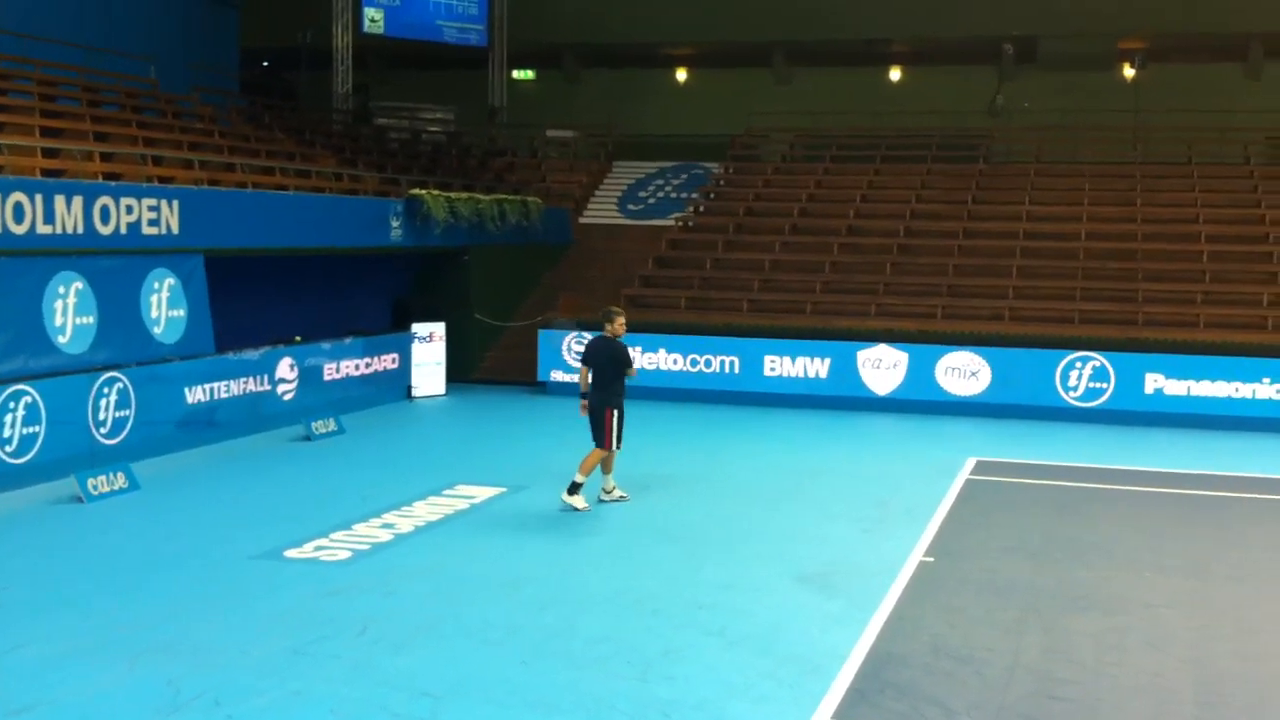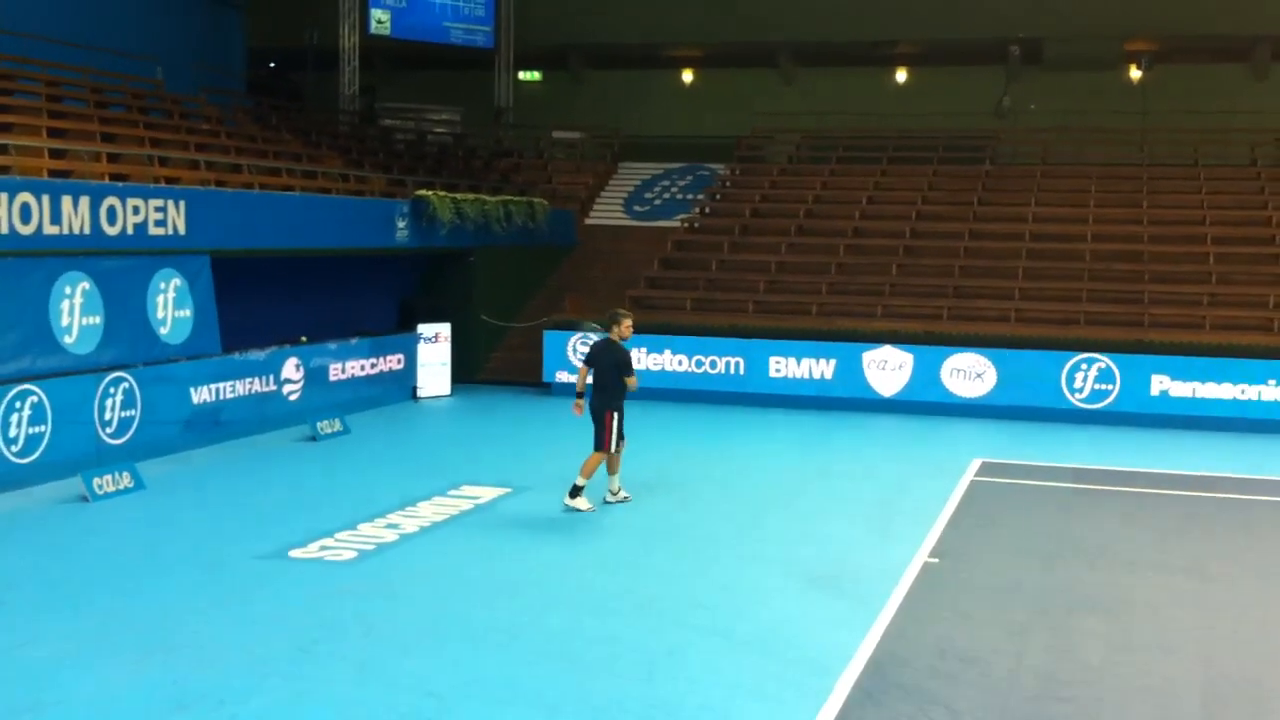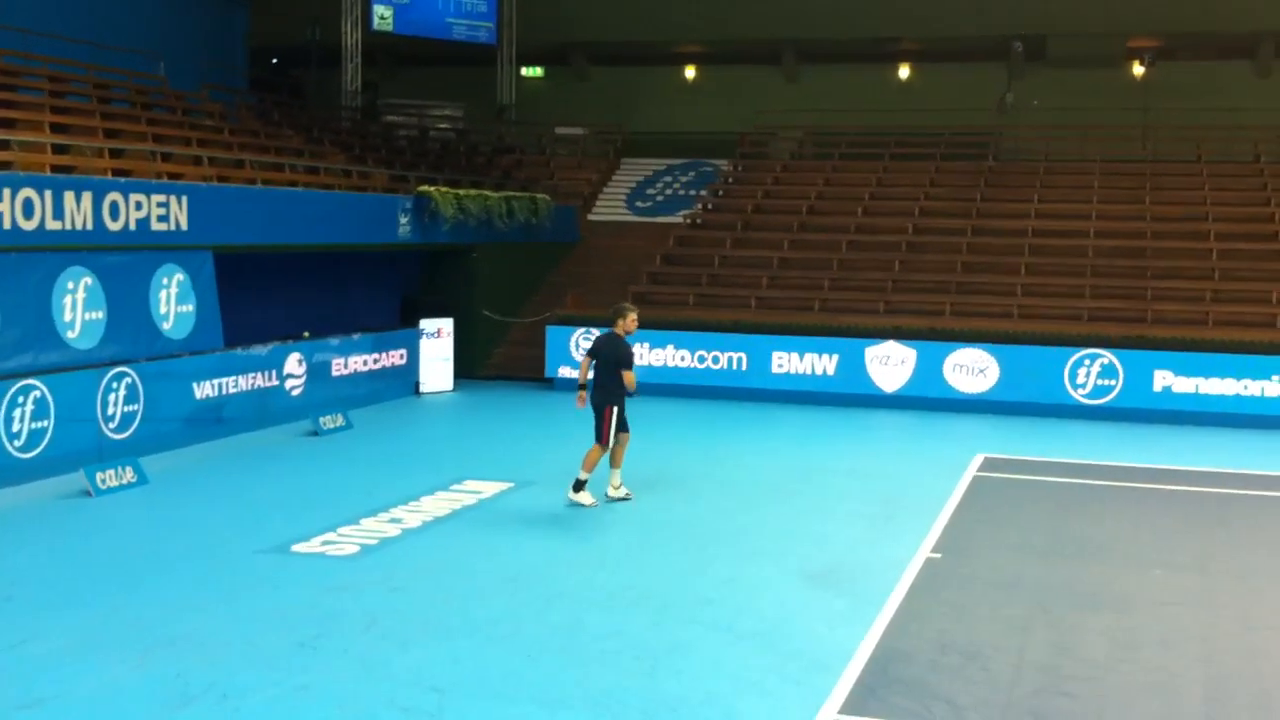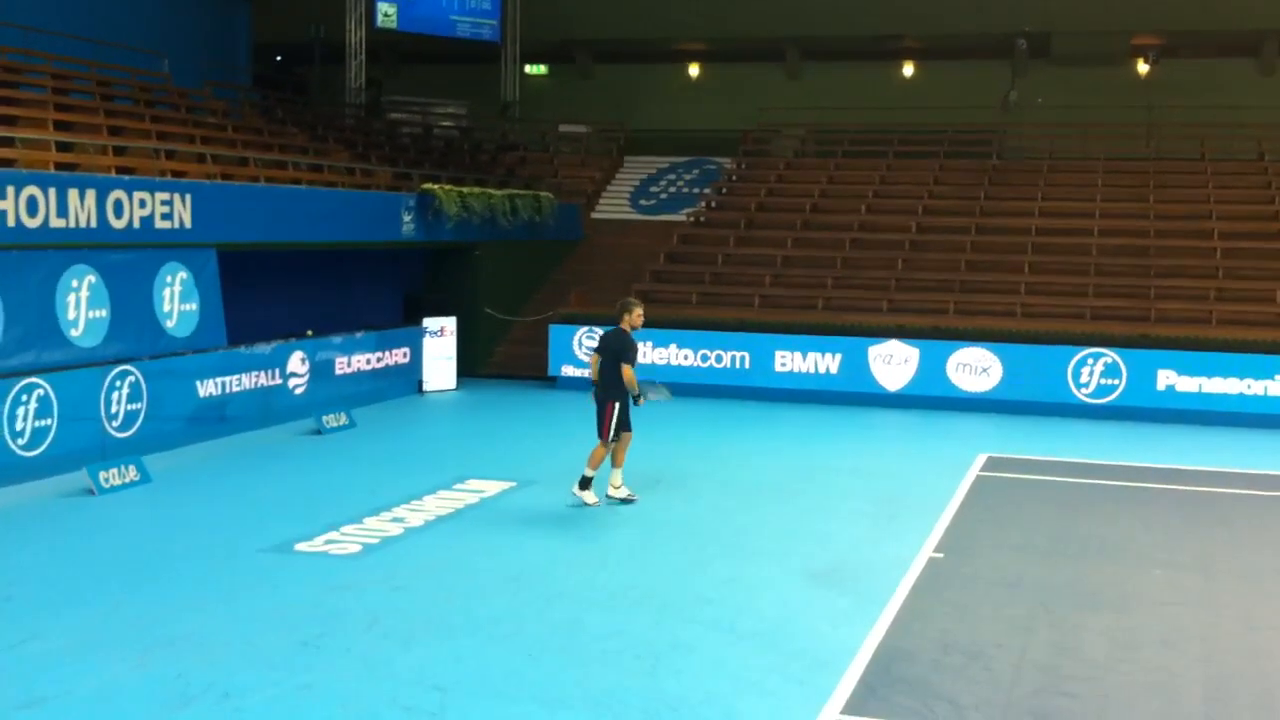
dt=0.1s
person 1, frame 1
left shoulder: (592, 344)
right shoulder: (619, 348)
left elbow: (584, 372)
right elbow: (631, 373)
left wrist: (585, 397)
left hip: (597, 401)
right hip: (610, 404)
left knee: (613, 445)
right knee: (603, 449)
left ankle: (609, 489)
right ankle: (572, 492)
person 1, frame 2
left shoulder: (597, 346)
right shoulder: (622, 354)
left elbow: (583, 371)
right elbow: (632, 385)
left wrist: (579, 396)
right wrist: (625, 381)
left hip: (598, 403)
right hip: (610, 407)
left knee: (616, 446)
right knee: (602, 452)
left ankle: (614, 491)
right ankle: (574, 494)
person 1, frame 3
left shoulder: (601, 339)
right shoulder: (624, 348)
left elbow: (585, 363)
right elbow: (628, 380)
left wrist: (582, 388)
right wrist: (633, 390)
left hip: (603, 397)
right hip: (610, 401)
left knee: (623, 437)
right knee: (602, 445)
left ankle: (615, 486)
right ankle: (577, 489)
person 1, frame 4
left shoulder: (609, 335)
right shoulder: (628, 342)
left elbow: (595, 359)
right elbow: (627, 375)
left wrist: (597, 383)
right wrist: (637, 395)
left hip: (612, 395)
right hip: (612, 397)
left knee: (624, 437)
right knee: (607, 443)
left ankle: (615, 487)
right ankle: (583, 486)
